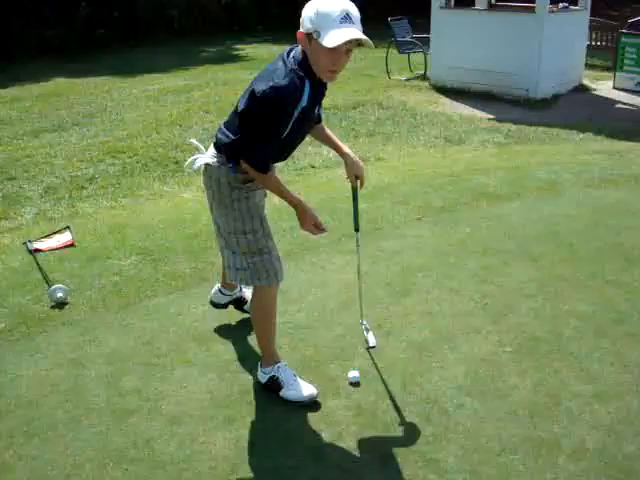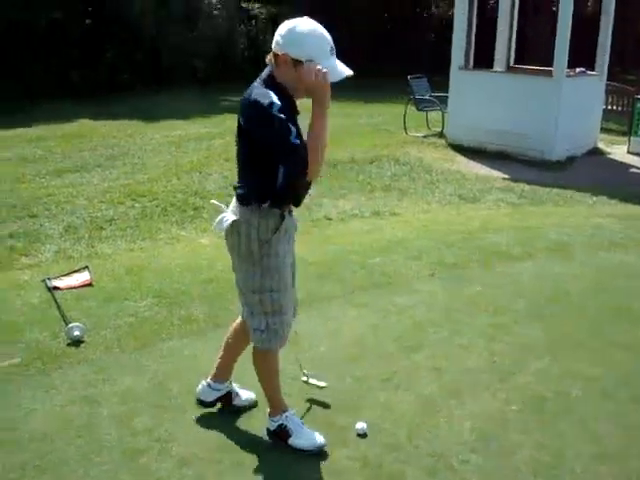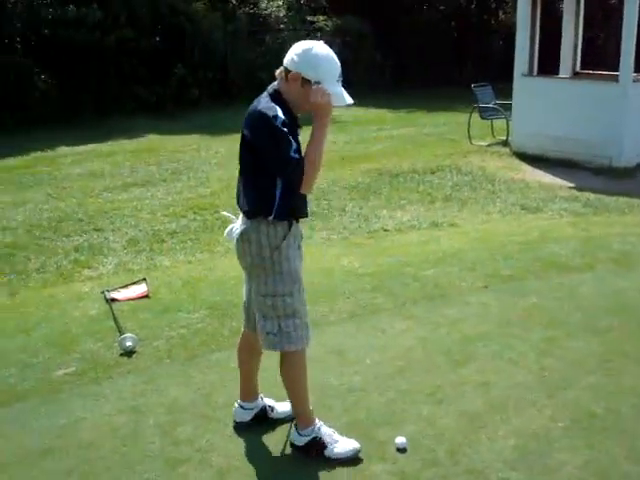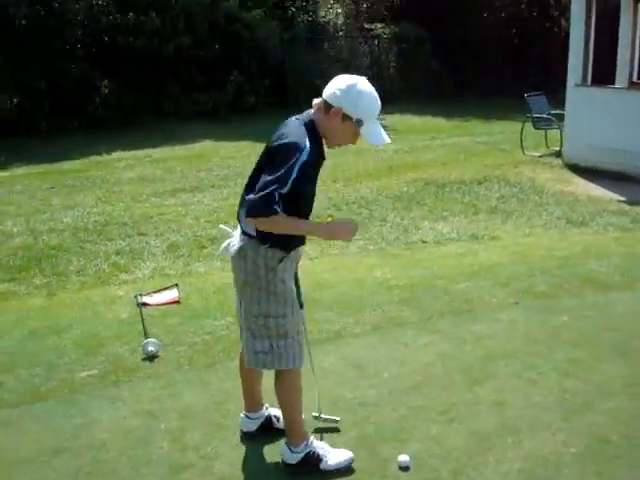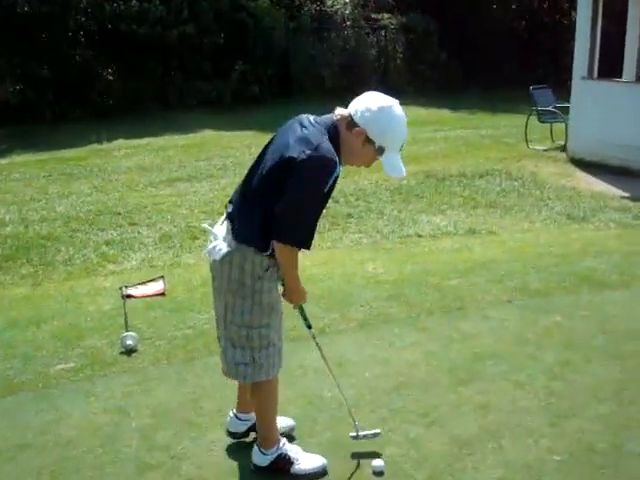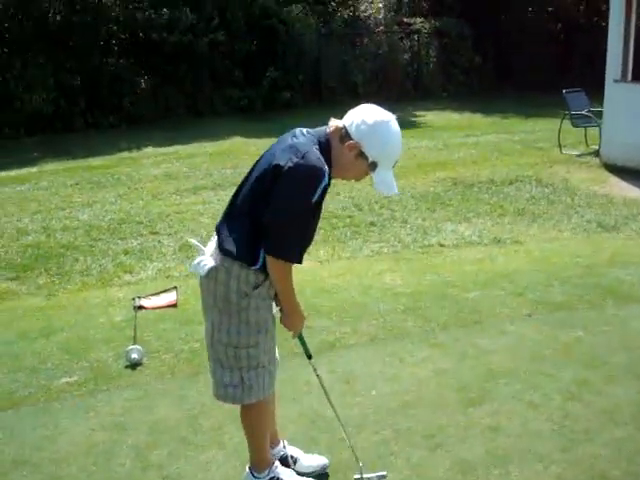
dt=0.4s
person 1, frame 1
left shoulder: (306, 70)
right shoulder: (287, 88)
left elbow: (307, 121)
right elbow: (251, 164)
left wrist: (344, 152)
right wrist: (299, 207)
left hip: (242, 166)
right hip: (233, 176)
left knee: (242, 245)
right knee: (266, 273)
left ankle: (227, 289)
right ankle: (270, 368)
person 1, frame 2
left shoulder: (272, 98)
right shoulder: (263, 104)
right elbow: (309, 168)
right wrist: (320, 103)
left hip: (269, 219)
right hip: (260, 226)
left knee: (257, 315)
right knee: (270, 326)
left ankle: (216, 385)
right ankle: (279, 416)
person 1, frame 3
left shoulder: (275, 112)
right shoulder: (267, 117)
right elbow: (303, 182)
right wrist: (322, 123)
left hip: (269, 230)
right hip: (269, 236)
left knee: (257, 325)
right knee: (292, 335)
left ankle: (249, 404)
right ankle: (306, 429)
person 1, frame 4
left shoulder: (300, 128)
right shoulder: (298, 148)
right elbow: (261, 215)
left wrist: (302, 234)
right wrist: (325, 229)
left hip: (254, 251)
right hip: (263, 256)
left knee: (257, 341)
right knee: (286, 353)
left ankle: (254, 414)
right ankle: (298, 447)
person 1, frame 5
left shoulder: (307, 124)
right shoulder: (321, 161)
right elbow: (286, 238)
left wrist: (285, 275)
right wrist: (294, 286)
left hip: (236, 240)
right hip: (249, 258)
left knee: (254, 347)
right knee: (263, 358)
left ankle: (244, 416)
person 1, frame 6
left shoulder: (306, 141)
right shoulder: (309, 171)
right elbow: (279, 252)
left wrist: (282, 295)
right wrist: (291, 307)
left hip: (242, 265)
right hip: (239, 276)
left knee: (264, 369)
right knee: (253, 379)
